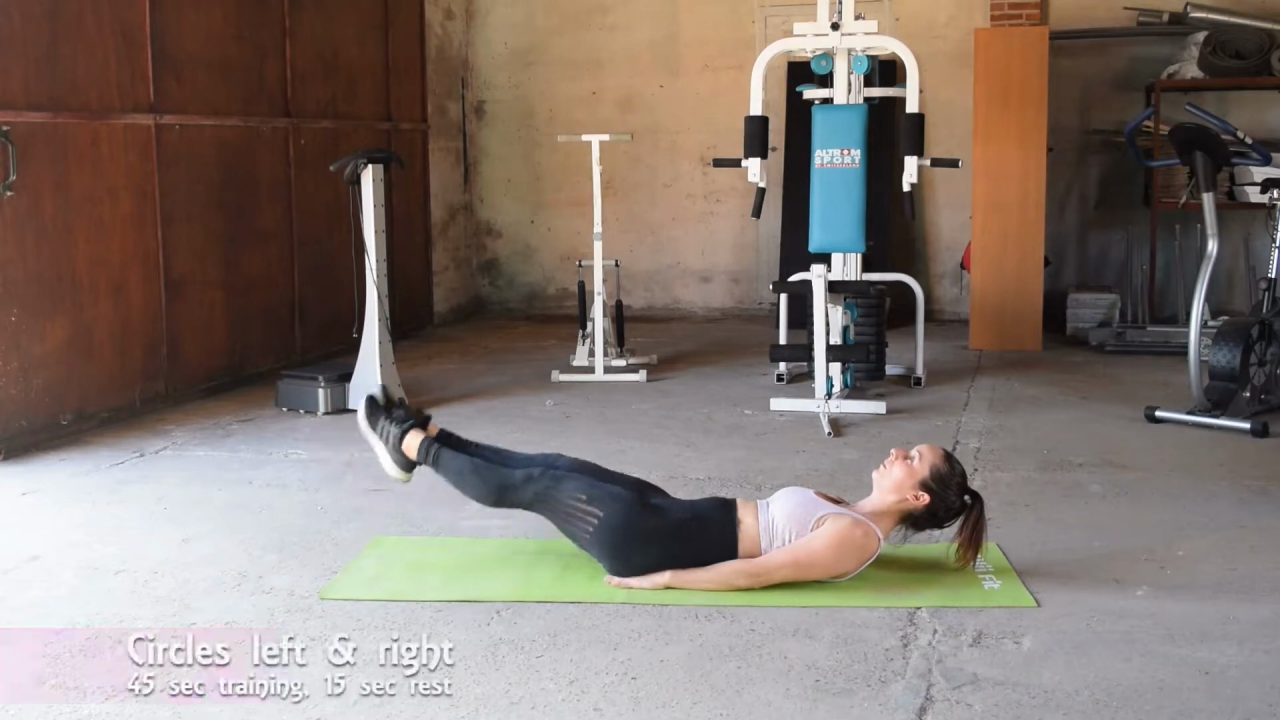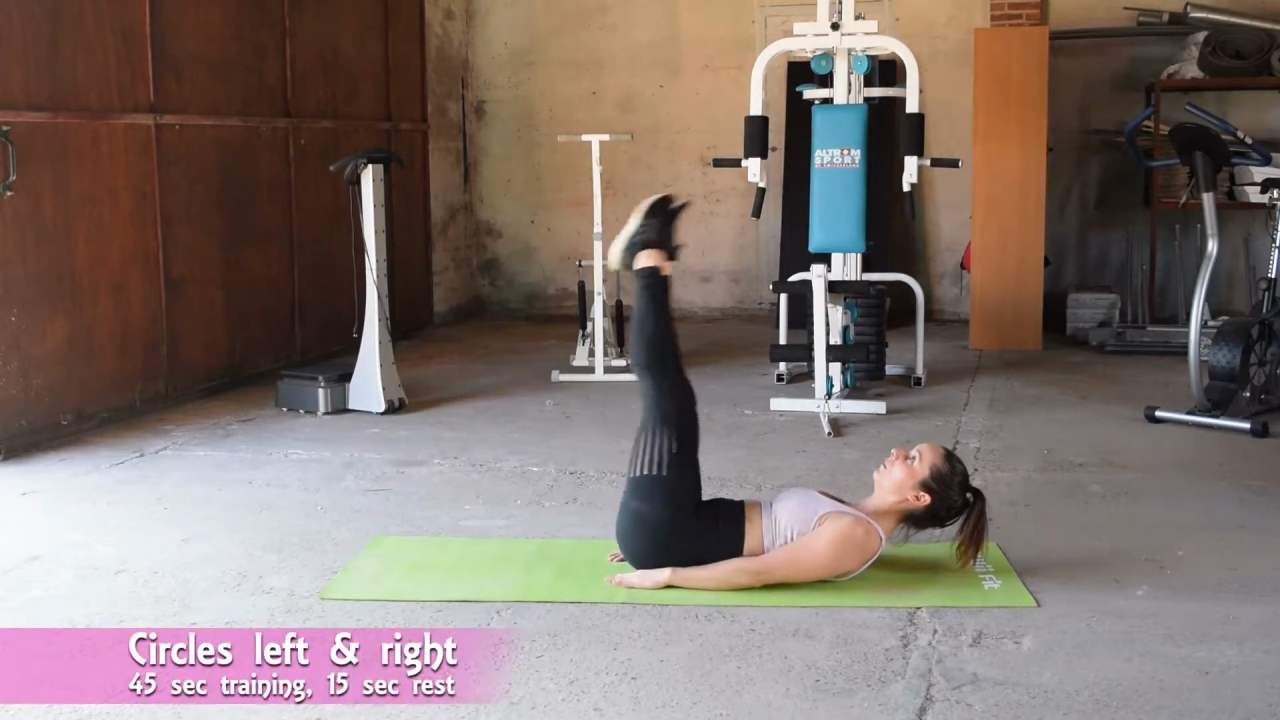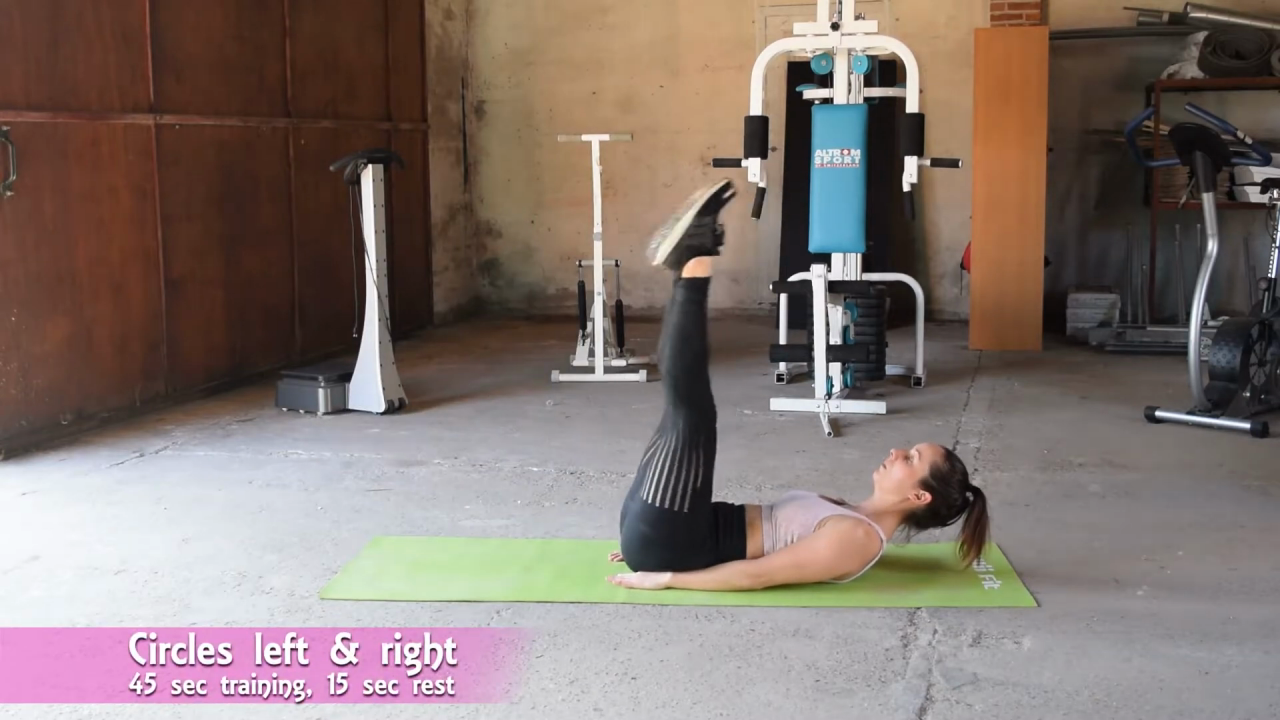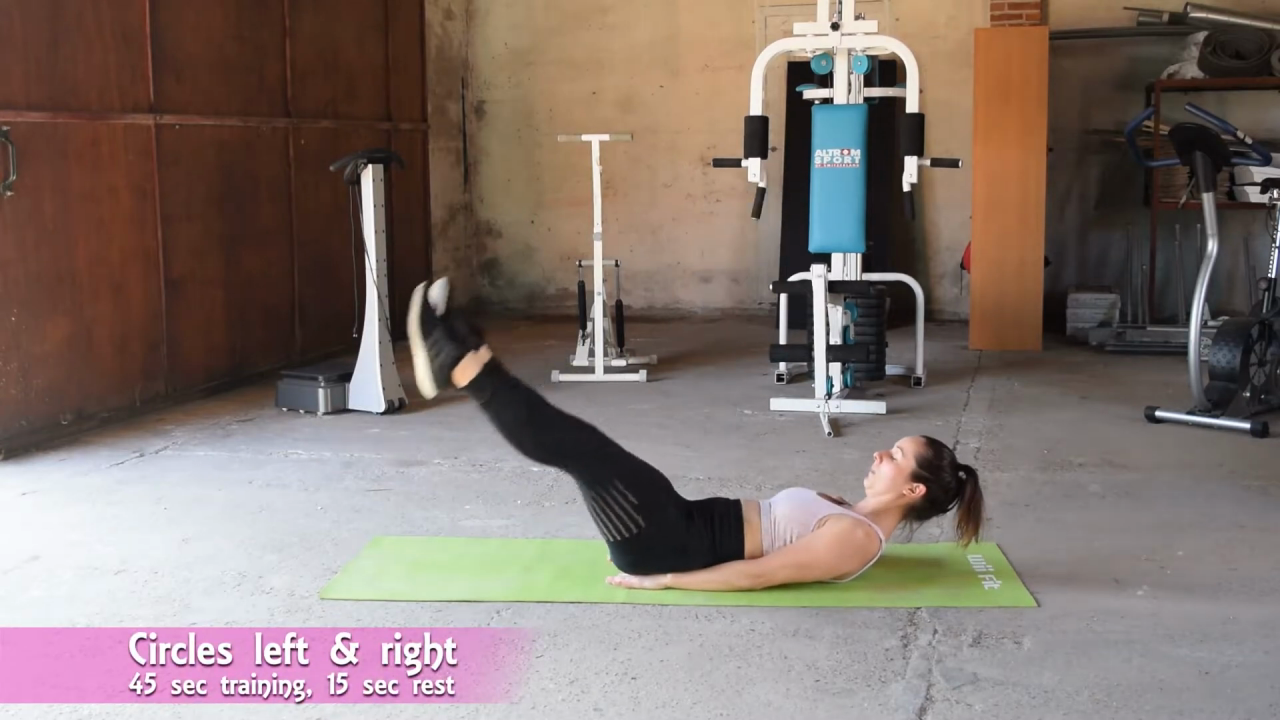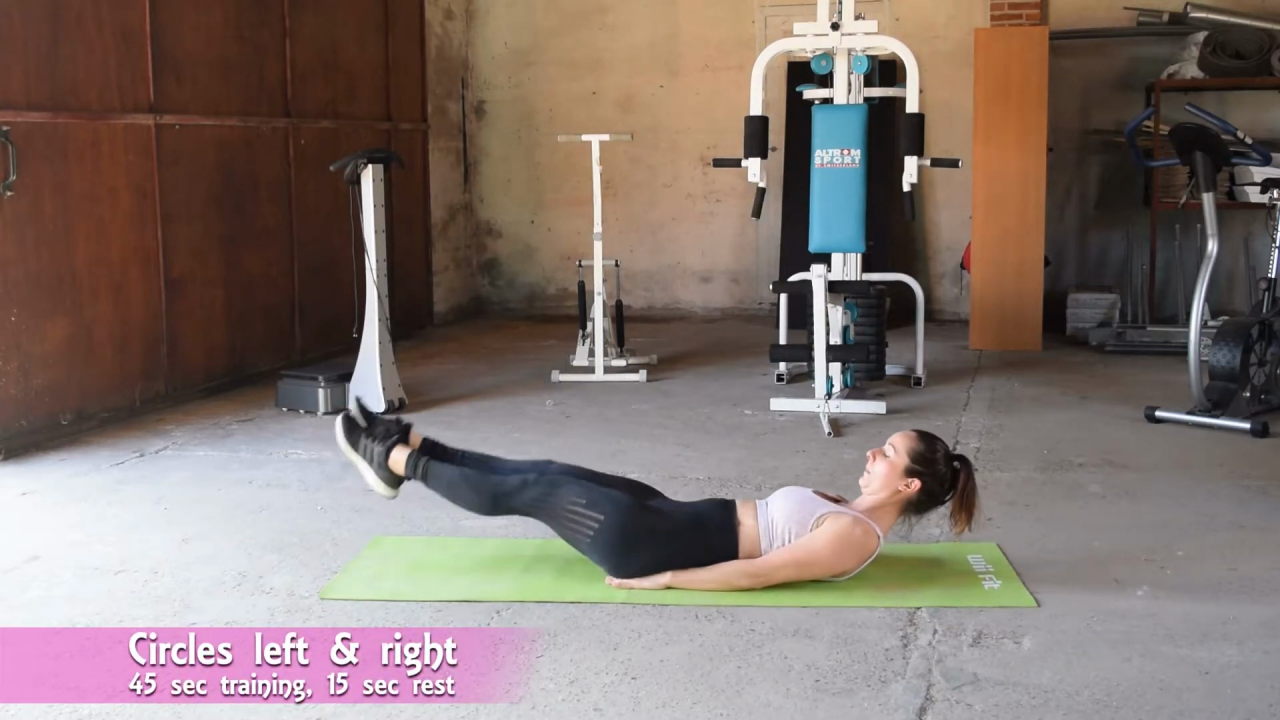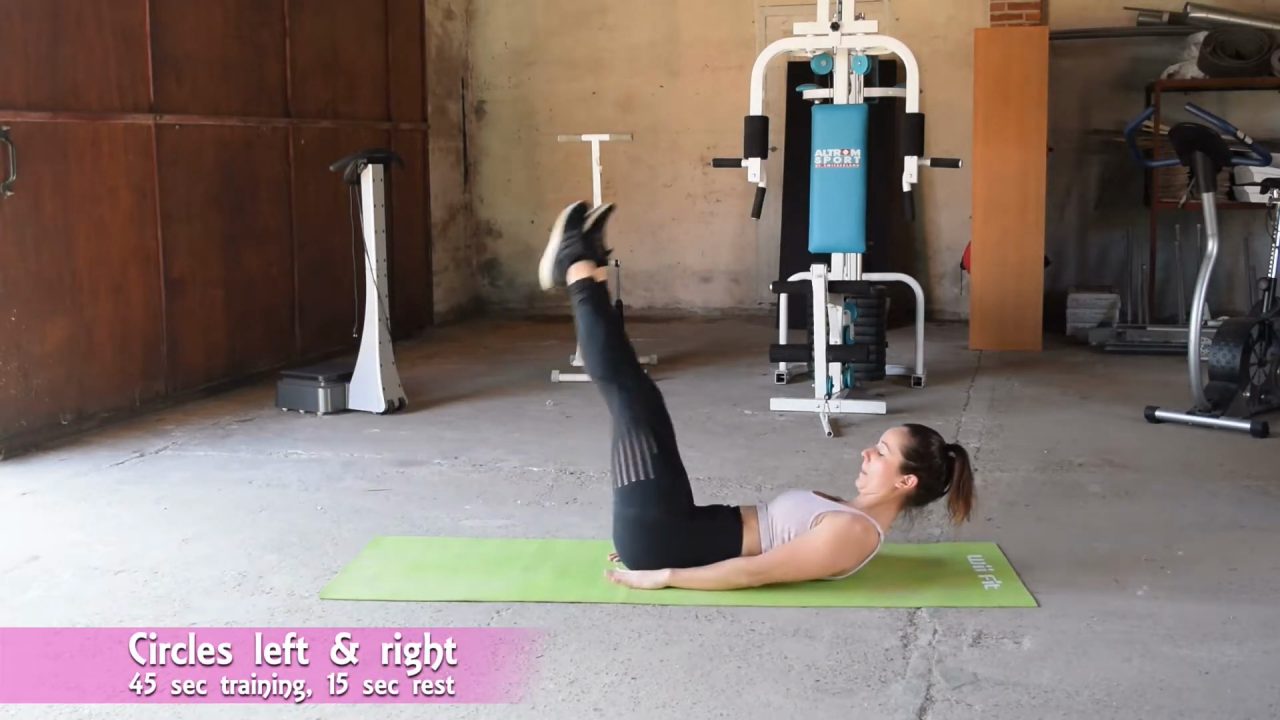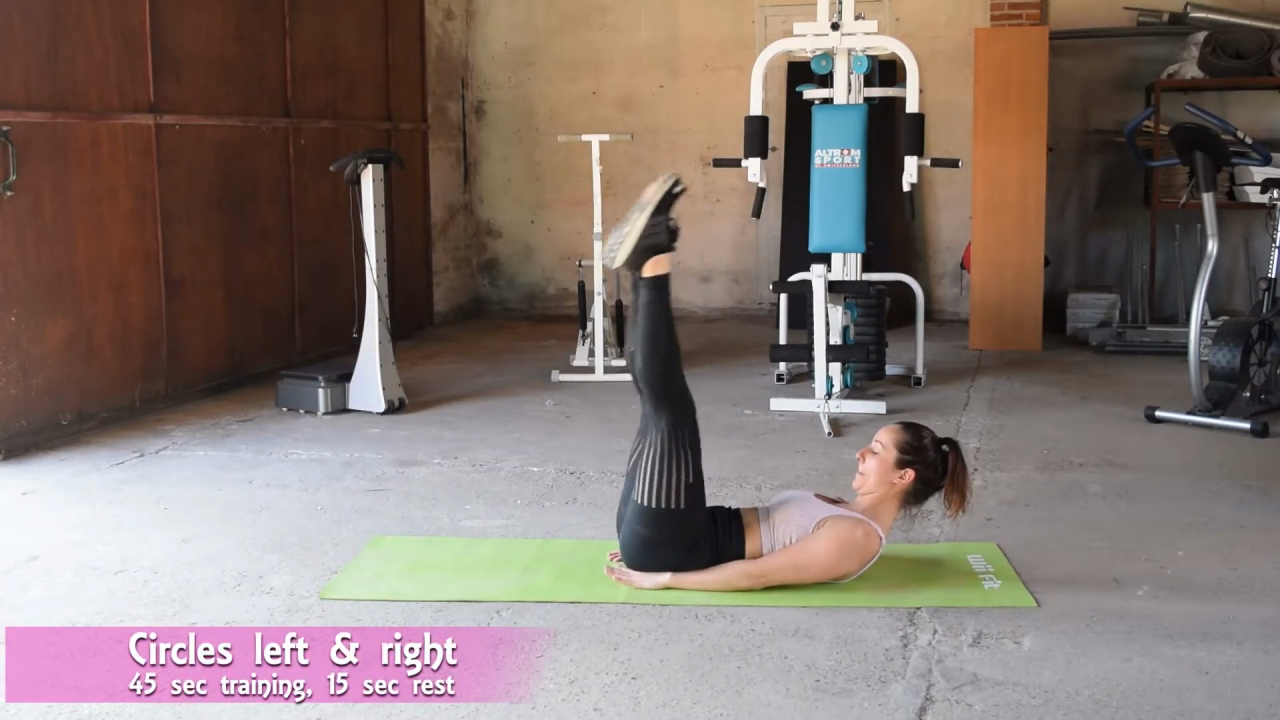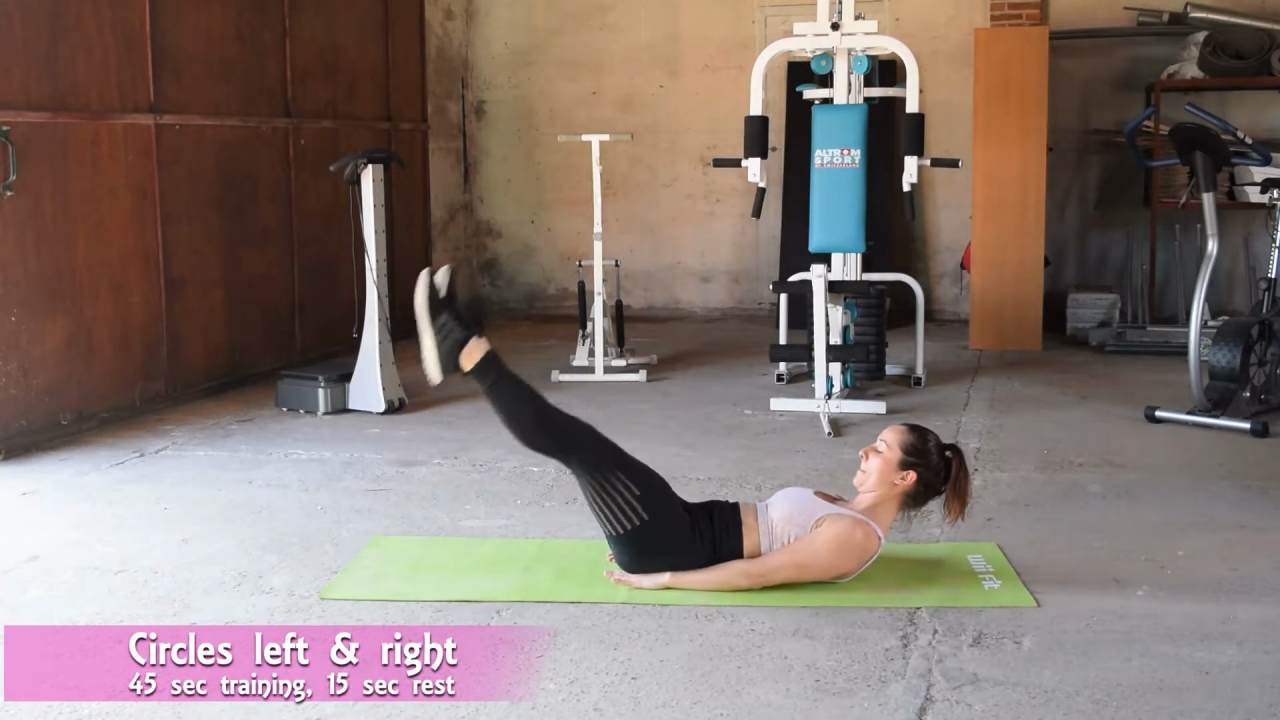
dt=0.4s
person 1, frame 1
left shoulder: (851, 541)
right shoulder: (851, 512)
left elbow: (758, 571)
left wrist: (662, 577)
left hip: (666, 543)
right hip: (682, 521)
left knee: (537, 485)
right knee: (556, 470)
left ankle: (415, 444)
right ankle: (421, 437)
person 1, frame 2
left shoulder: (855, 536)
right shoulder: (853, 516)
left elbow: (759, 572)
left wrist: (663, 576)
left hip: (661, 544)
left knee: (663, 383)
left ankle: (647, 258)
right ankle: (649, 259)
person 1, frame 3
left shoulder: (858, 538)
right shoulder: (851, 513)
left elbow: (761, 573)
left wrist: (664, 576)
left hip: (664, 545)
left knee: (691, 410)
left ankle: (696, 259)
right ankle: (691, 262)
person 1, frame 4
left shoulder: (857, 542)
right shoulder: (849, 513)
left elbow: (762, 572)
left wrist: (662, 579)
left hip: (678, 545)
right hip: (693, 525)
left knee: (580, 449)
right knee: (588, 451)
left ankle: (461, 363)
right ankle: (462, 361)
person 1, frame 5
left shoulder: (850, 540)
right shoulder: (849, 509)
left elbow: (757, 574)
left wrist: (661, 580)
left hip: (669, 543)
right hip: (684, 522)
left knee: (537, 493)
right knee: (549, 475)
left ankle: (399, 457)
right ankle: (405, 445)
person 1, frame 6
left shoulder: (854, 534)
right shoulder: (851, 512)
left elbow: (752, 573)
left wrist: (661, 575)
left hip: (659, 544)
right hip: (683, 530)
left knee: (627, 390)
left ankle: (579, 271)
person 1, frame 7
left shoulder: (857, 536)
right shoulder: (850, 512)
left elbow: (762, 573)
left wrist: (657, 577)
left hip: (666, 548)
left knee: (670, 405)
left ankle: (653, 261)
person 1, frame 8
left shoulder: (857, 537)
right shoulder: (849, 510)
left elbow: (761, 573)
left wrist: (664, 578)
left hip: (683, 541)
right hip: (697, 526)
left knee: (579, 445)
right knee: (581, 445)
left ankle: (464, 352)
right ankle: (464, 352)
